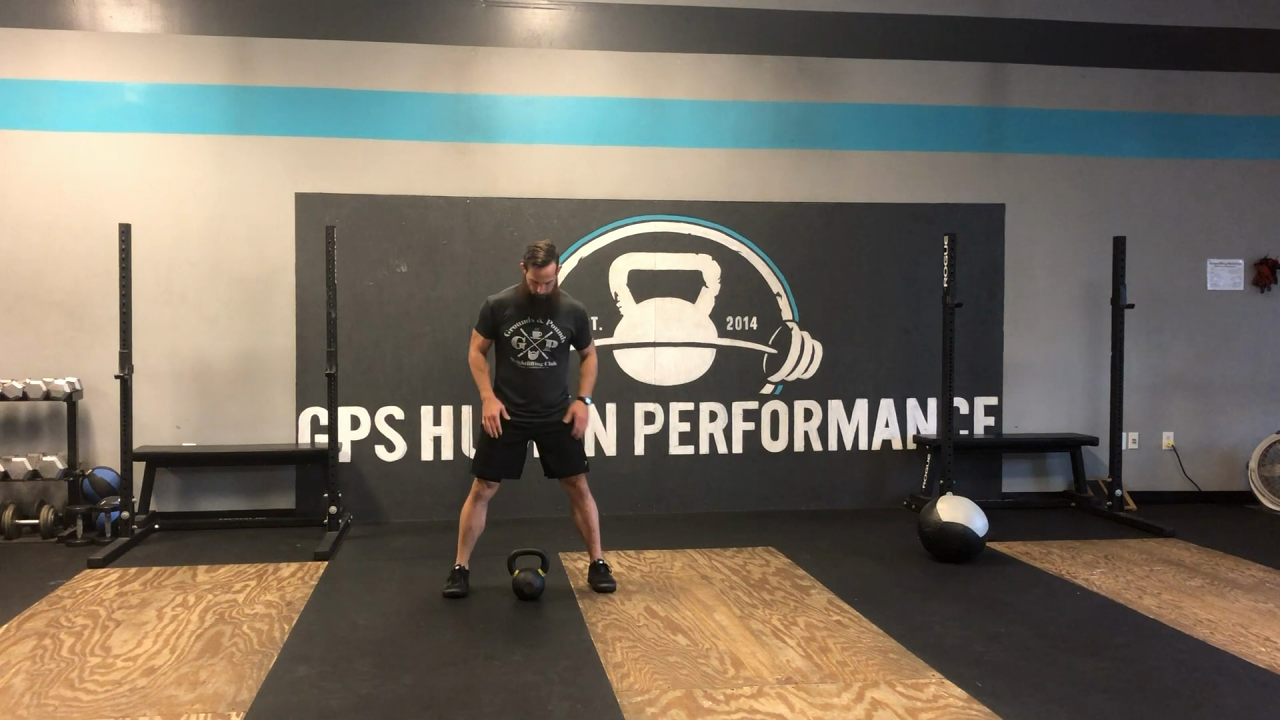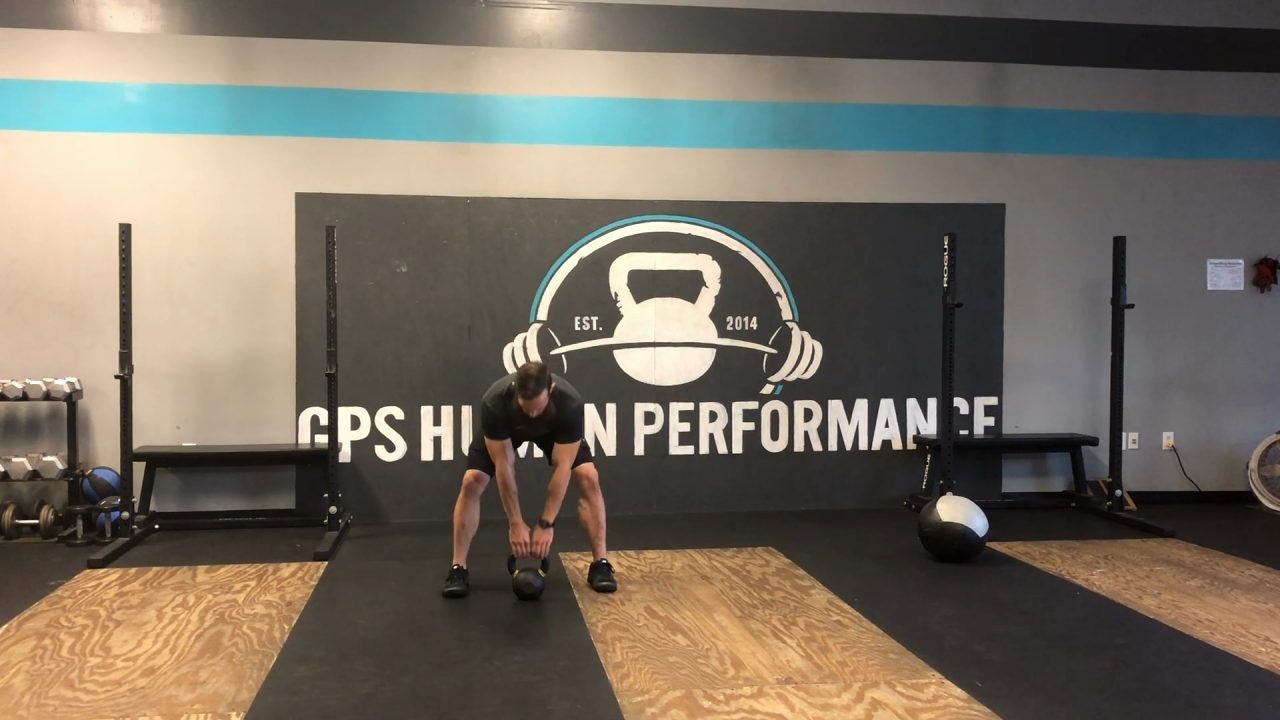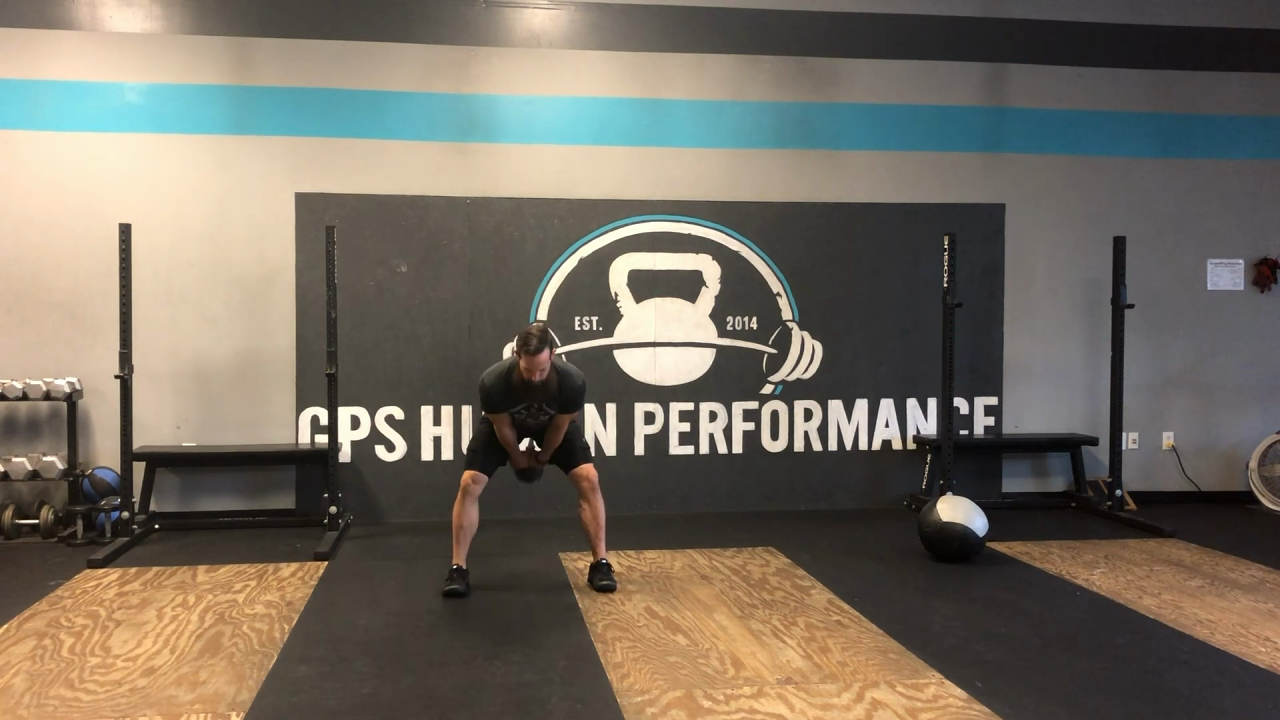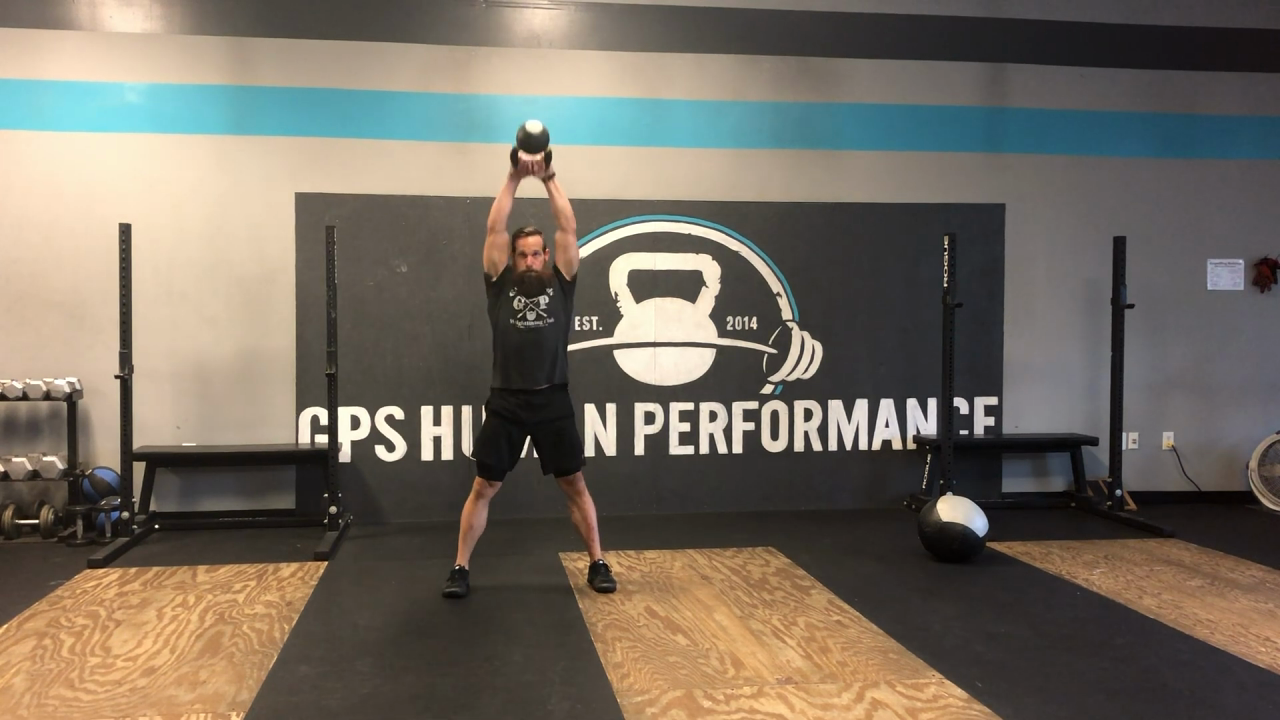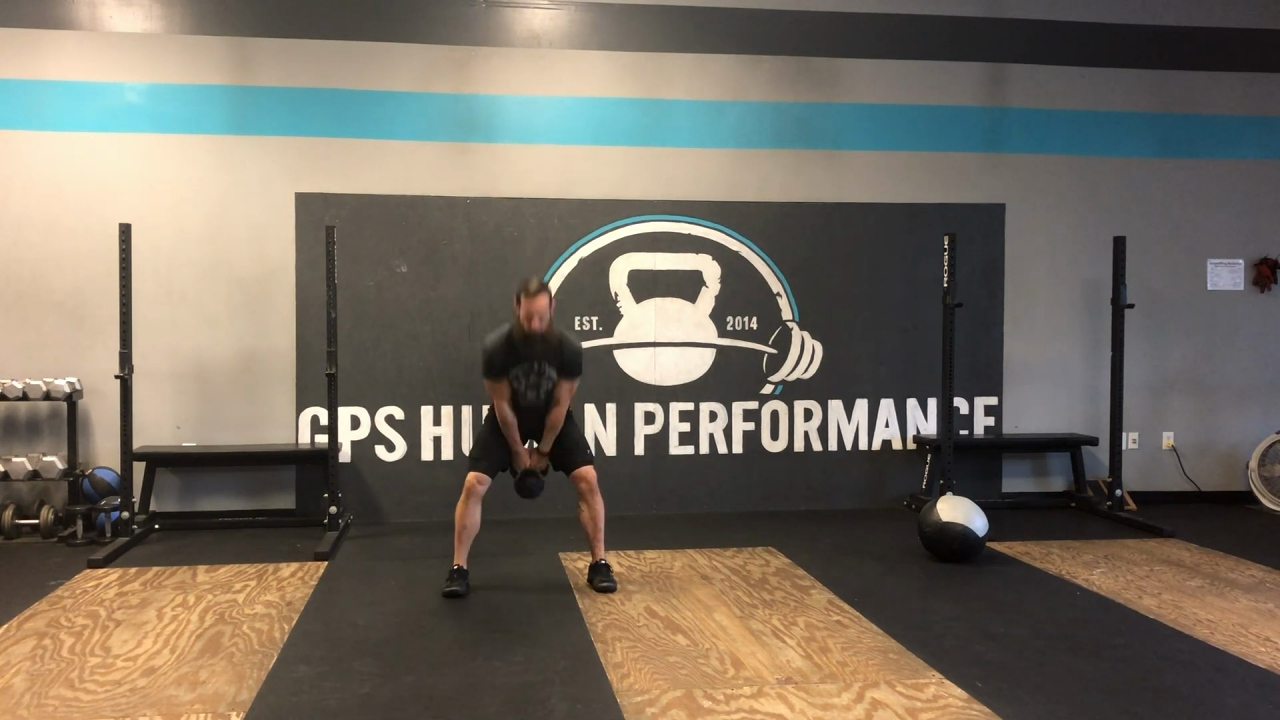
dt=1s
person 1, frame 1
left shoulder: (573, 310)
right shoulder: (497, 305)
left elbow: (588, 355)
right elbow: (477, 351)
left wrist: (583, 398)
right wrist: (489, 398)
left hip: (557, 416)
right hip: (507, 415)
left knee: (578, 487)
right knee: (482, 490)
left ankle: (597, 564)
right ankle: (460, 568)
person 1, frame 2
left shoulder: (570, 404)
right shoulder: (494, 403)
left elbow: (562, 468)
right elbow: (504, 467)
left wrist: (546, 524)
right wrist: (516, 524)
left hip: (553, 427)
right hip: (507, 426)
left knee: (588, 478)
right knee: (472, 481)
left ankle: (600, 564)
right ankle: (458, 568)
person 1, frame 3
left shoulder: (572, 381)
right shoulder: (493, 382)
left elbow: (560, 426)
right elbow: (503, 428)
left wrist: (543, 457)
right wrist: (517, 458)
left hip: (553, 423)
right hip: (504, 423)
left knee: (588, 479)
right knee: (470, 483)
left ankle: (600, 563)
right ankle: (458, 568)
person 1, frame 4
left shoulder: (561, 285)
right shoulder: (500, 285)
left elbow: (568, 228)
right elbow: (494, 230)
left wrist: (549, 180)
right wrist: (513, 179)
left hip: (553, 402)
right hip: (506, 402)
left knee: (574, 485)
right knee: (484, 488)
left ankle: (598, 564)
right ankle: (460, 568)
person 1, frame 5
left shoulder: (569, 348)
right shoulder: (496, 348)
left elbow: (560, 406)
right elbow: (503, 407)
left wrist: (545, 450)
right wrist: (518, 451)
left hip: (553, 419)
right hip: (508, 418)
left knee: (587, 479)
right knee: (474, 484)
left ankle: (598, 564)
right ankle: (458, 568)
